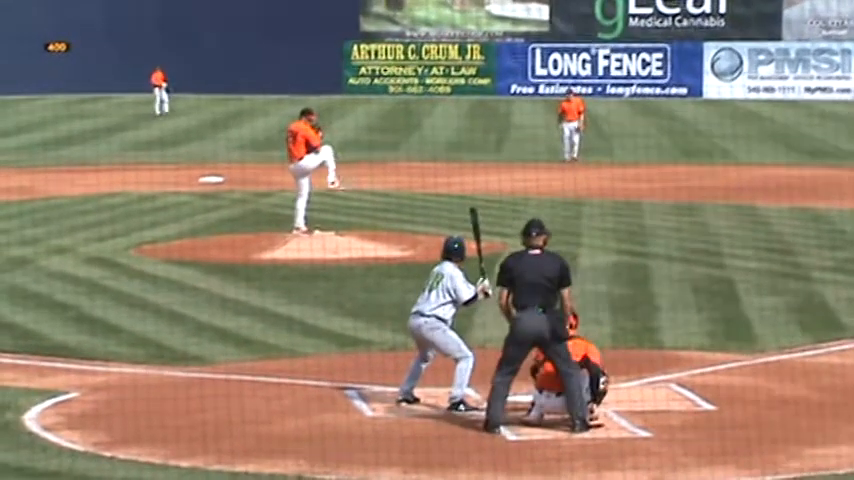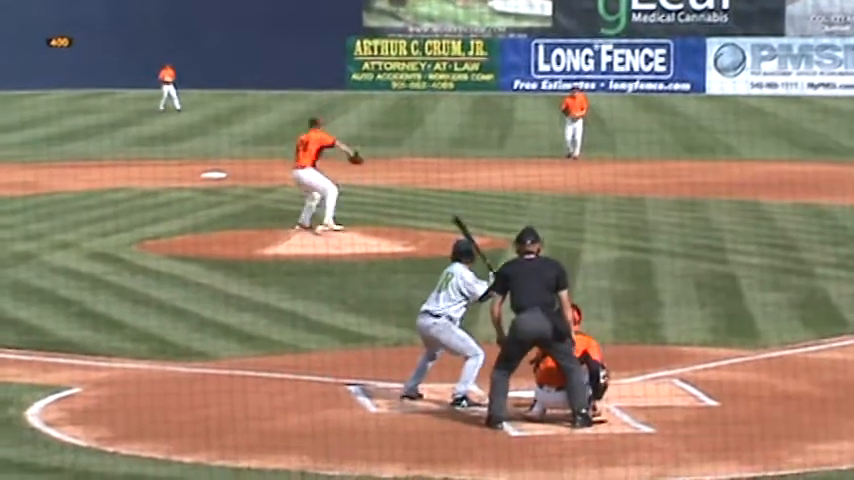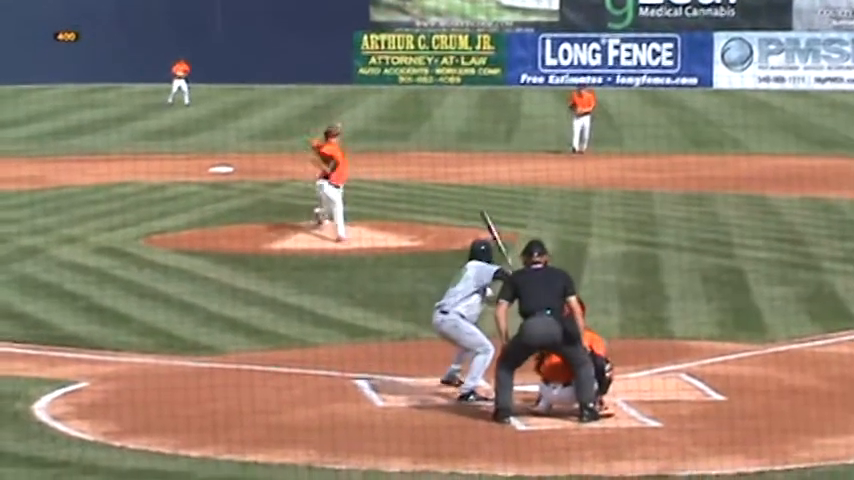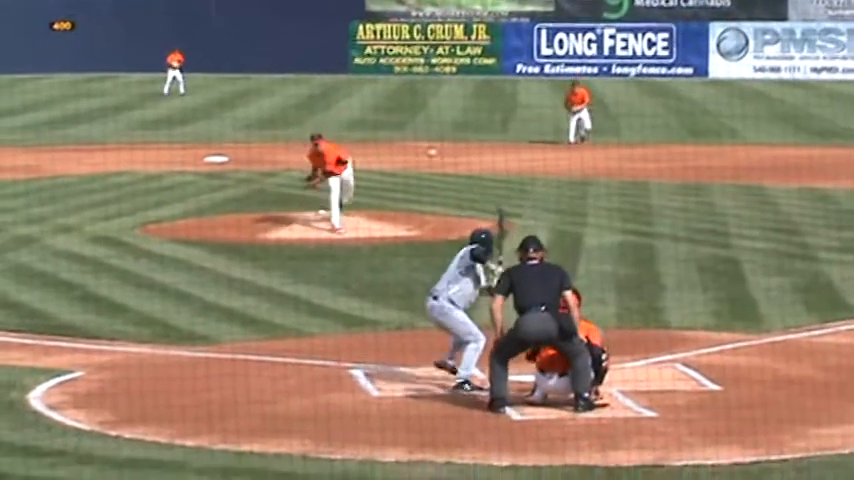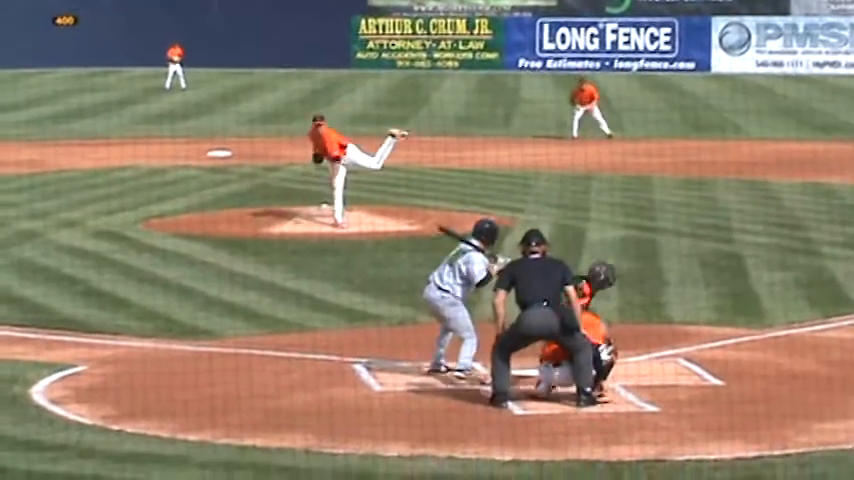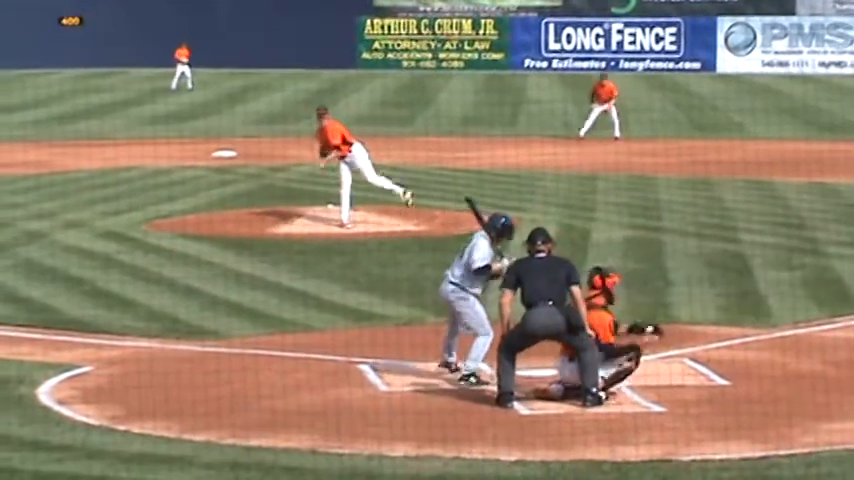
dt=0.3s
person 1, frame 1
left shoulder: (511, 262)
right shoulder: (558, 262)
left elbow: (503, 301)
right elbow: (566, 301)
right wrist: (564, 327)
left hip: (523, 322)
right hip: (549, 323)
left knee: (504, 373)
right knee: (569, 370)
left ankle: (493, 421)
right ankle: (579, 420)
person 1, frame 2
left shoulder: (507, 269)
right shoulder: (554, 266)
left elbow: (495, 307)
right elbow: (565, 304)
left wrist: (500, 334)
right wrist: (570, 332)
left hip: (522, 323)
right hip: (549, 323)
left knee: (502, 370)
right knee: (571, 367)
left ankle: (496, 417)
right ankle: (580, 415)
person 1, frame 3
left shoulder: (515, 277)
right shoulder: (561, 275)
left elbow: (500, 311)
right elbow: (576, 309)
left wrist: (505, 341)
right wrist: (580, 339)
left hip: (530, 329)
right hip: (557, 328)
left knee: (505, 364)
right knee: (583, 363)
left ankle: (503, 411)
right ankle: (587, 409)
person 1, frame 4
left shoulder: (510, 273)
right shoulder: (557, 271)
left elbow: (495, 306)
right elbow: (572, 304)
left wrist: (499, 335)
right wrist: (576, 333)
left hip: (525, 324)
right hip: (552, 323)
left knee: (499, 355)
right knee: (580, 353)
left ankle: (498, 400)
right ankle: (583, 399)
person 1, frame 5
left shoulder: (513, 267)
right shoulder: (559, 265)
left elbow: (498, 301)
right elbow: (573, 299)
left wrist: (500, 331)
right wrist: (579, 328)
left hip: (527, 320)
right hip: (554, 319)
left knee: (500, 349)
right knee: (582, 347)
left ankle: (500, 394)
right ankle: (585, 393)
person 1, frame 6
left shoulder: (518, 266)
right shoulder: (565, 265)
left elbow: (505, 300)
right elbow: (578, 298)
left wrist: (505, 331)
right wrist: (585, 328)
left hip: (532, 319)
right hip: (559, 318)
left knee: (506, 348)
right knee: (587, 347)
left ankle: (506, 395)
right ankle: (591, 393)
person 2, frame 1
left shoulder: (438, 269)
right shoulder: (454, 273)
right elbow: (466, 300)
left wrist: (477, 289)
right wrist: (481, 289)
left hip: (416, 320)
right hip: (432, 324)
left knee: (424, 356)
right knee: (466, 357)
left ankle: (405, 393)
right ankle: (456, 401)
person 2, frame 2
left shoulder: (449, 270)
right shoulder: (463, 273)
left elbow: (472, 293)
right elbow: (482, 295)
left wrist: (485, 285)
right wrist: (492, 283)
left hip: (424, 320)
right hip: (440, 323)
left knee: (431, 354)
right knee: (476, 354)
left ankle: (409, 390)
right ankle: (460, 396)
person 2, frame 3
left shoulder: (475, 273)
right shoulder: (476, 267)
right elbow: (498, 273)
left hip: (443, 318)
right hip: (451, 320)
left knee: (471, 343)
right knee: (486, 349)
left ankle: (452, 375)
right ankle: (467, 392)
person 2, frame 4
left shoulder: (476, 266)
right shoulder: (468, 252)
left elbow: (483, 288)
right elbow: (477, 253)
left wrist: (494, 285)
right wrist: (491, 267)
left hip: (441, 305)
right hip: (443, 306)
left knee: (464, 332)
right knee: (477, 339)
left ankle: (447, 361)
right ankle: (462, 381)
person 2, frame 5
left shoulder: (466, 246)
right shoulder: (474, 254)
left elbow: (483, 268)
right elbow: (481, 282)
left wrist: (494, 266)
right wrist: (495, 268)
left hip: (432, 291)
right hip: (446, 297)
left knee: (448, 326)
right knee: (469, 336)
left ankle: (436, 364)
right ankle: (463, 368)
person 2, frame 6
left shoulder: (483, 241)
right shoulder: (482, 243)
left elbow: (488, 272)
right elbow: (479, 269)
left wrist: (499, 268)
right wrist: (500, 266)
left hip: (450, 288)
right hip: (460, 292)
left knee: (456, 324)
right knee: (485, 334)
left ankle: (448, 360)
right ankle: (468, 373)
person 3, frame 1
right shoulder: (586, 345)
left elbow: (534, 371)
right elbow: (595, 372)
right wrist: (594, 402)
left hip: (542, 401)
right knee: (602, 378)
left ankle: (534, 414)
person 3, frame 2
right shoulder: (587, 340)
left elbow: (537, 368)
right elbow: (594, 368)
right wrist: (595, 399)
left hip: (542, 396)
right hip: (566, 396)
right knee: (602, 373)
left ankle: (536, 409)
person 3, frame 3
right shoulder: (591, 336)
left elbow: (539, 367)
right elbow: (600, 364)
right wrist: (600, 395)
left hip: (547, 392)
right hip: (572, 393)
right knee: (607, 366)
left ankle: (543, 404)
person 3, frame 4
right shoulder: (588, 325)
left elbow: (531, 356)
right elbow: (596, 354)
right wrist: (596, 384)
left hip: (543, 382)
right hip: (567, 383)
right knee: (602, 355)
left ankle: (537, 394)
person 3, frame 5
right shoulder: (592, 319)
right elbow: (594, 352)
right wrist: (600, 376)
left hip: (546, 371)
right hip: (566, 372)
right knee: (609, 346)
left ankle: (544, 385)
right ankle: (592, 388)
person 3, frame 6
right shoulder: (601, 316)
right elbow: (608, 349)
left wrist: (634, 329)
right wrist: (633, 347)
left hip: (566, 367)
right hip: (578, 368)
right knee: (634, 353)
left ankle: (558, 389)
right ankle: (597, 386)
person 4, frame 1
left shoulder: (291, 128)
right shoulder: (306, 129)
right elbow: (317, 147)
left wrist: (315, 135)
right wrist: (319, 136)
left hip: (294, 166)
right hip: (304, 162)
left knee: (302, 195)
right knee: (327, 150)
left ankle: (299, 226)
right ankle: (332, 180)
person 4, frame 2
left shoulder: (302, 138)
right shoulder: (319, 136)
right elbow: (336, 143)
right wrist: (350, 152)
left hip: (297, 173)
right hip: (306, 172)
left knee: (314, 196)
right knee: (332, 191)
left ankle: (303, 223)
right ankle: (328, 223)
person 4, frame 3
left shoulder: (332, 146)
right shoulder: (330, 148)
right wrist: (326, 169)
left hip: (336, 186)
right hip: (325, 185)
left knee: (330, 207)
right knee: (337, 202)
left ankle: (319, 213)
right ankle: (340, 234)
person 4, frame 4
left shoulder: (330, 150)
right shoulder: (311, 154)
left elbow: (327, 172)
left wrist: (316, 181)
right wrist: (313, 174)
left hip: (344, 169)
right hip: (331, 174)
left knee: (348, 192)
right knee: (334, 191)
left ankle: (344, 201)
right ankle: (336, 224)
person 4, frame 5
left shoulder: (328, 135)
right shoulder: (311, 134)
left elbow: (336, 157)
left wrist: (333, 176)
right wrist: (316, 153)
left hip: (349, 153)
right hip: (335, 160)
left knee: (375, 164)
right knee: (337, 188)
left ankle: (392, 136)
right ankle: (338, 219)
person 4, frame 6
left shoulder: (332, 127)
right shoulder: (319, 130)
left elbow: (337, 149)
right elbow: (324, 144)
left wrist: (326, 160)
right wrist: (323, 152)
left hip: (354, 152)
right hip: (342, 158)
left knee: (372, 178)
right knee: (344, 187)
left ankle: (401, 192)
right ankle: (344, 219)
